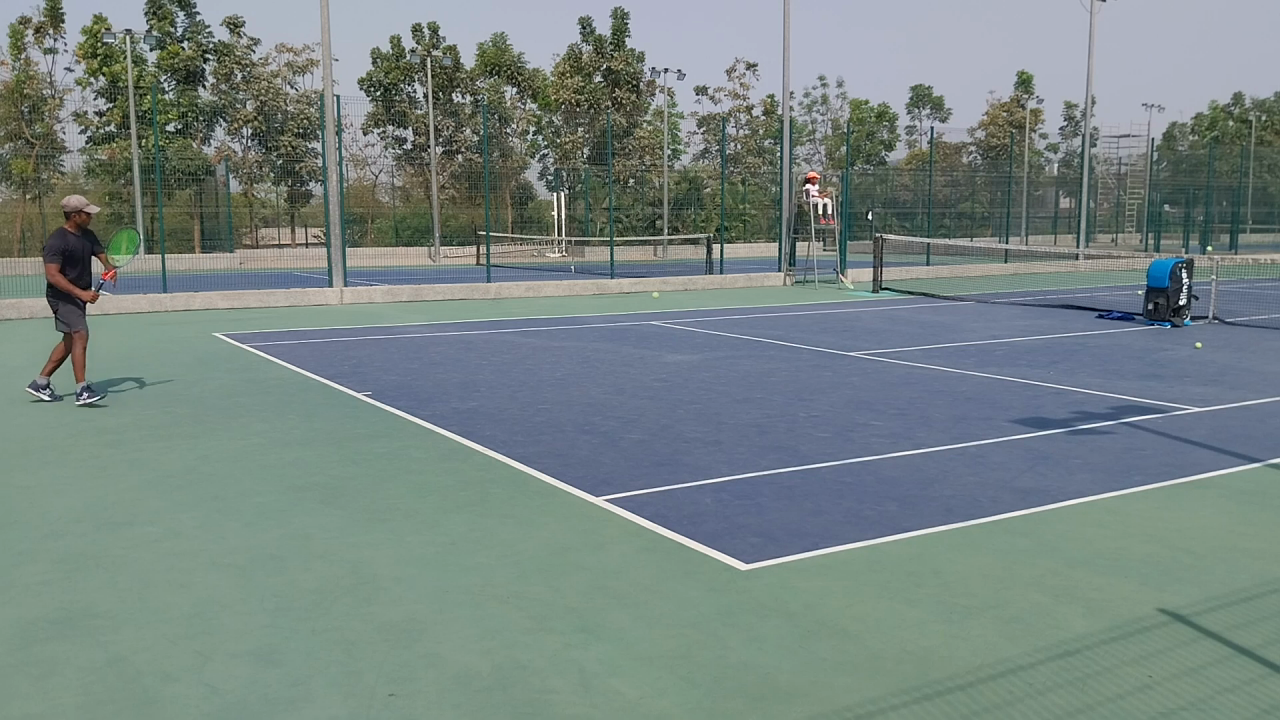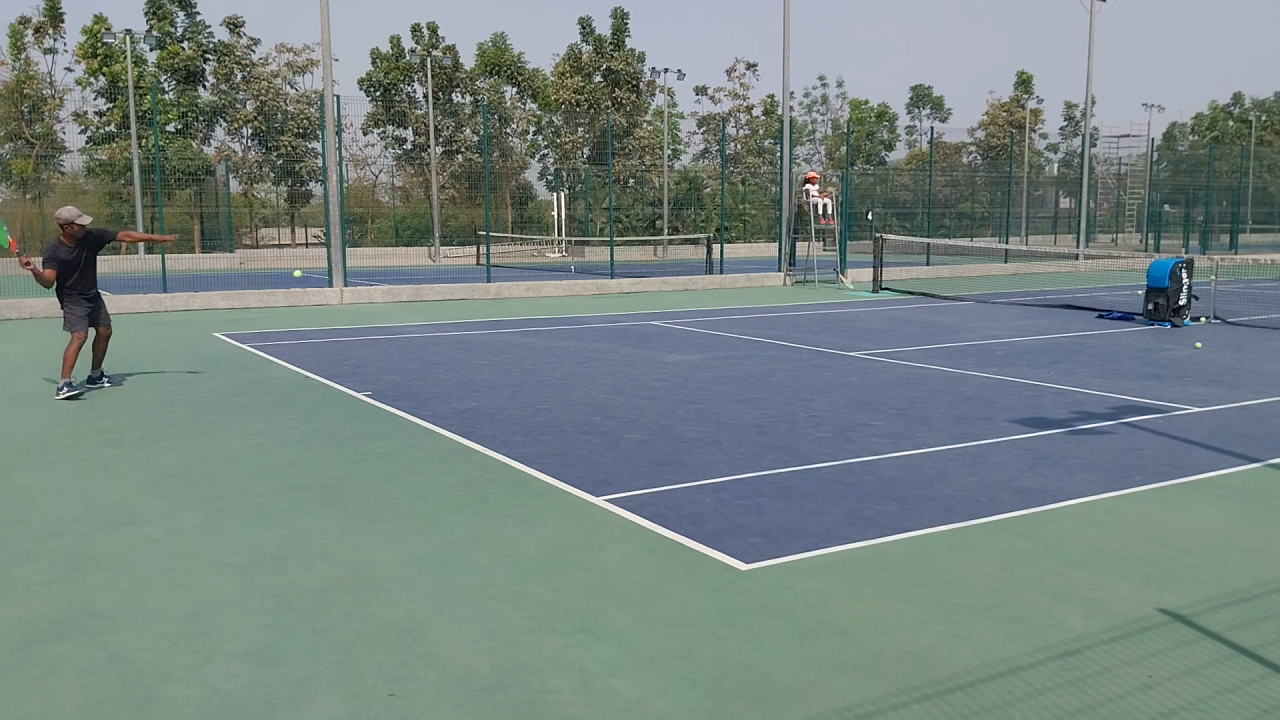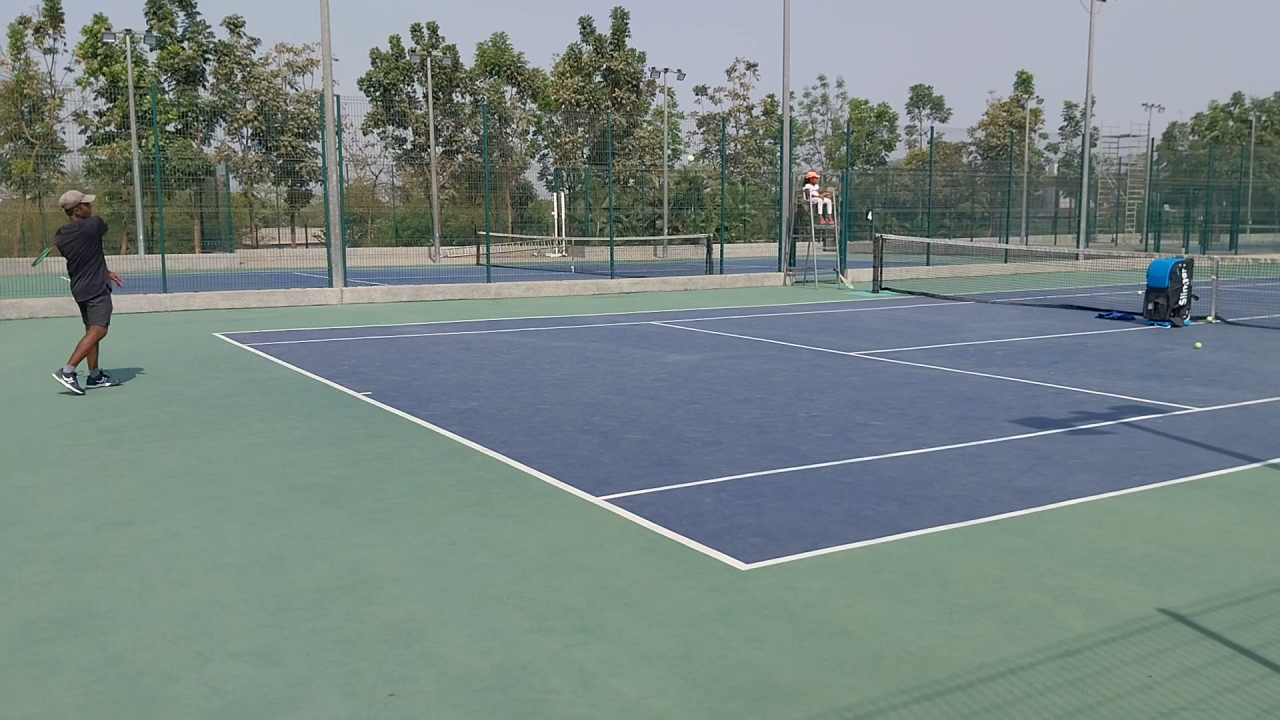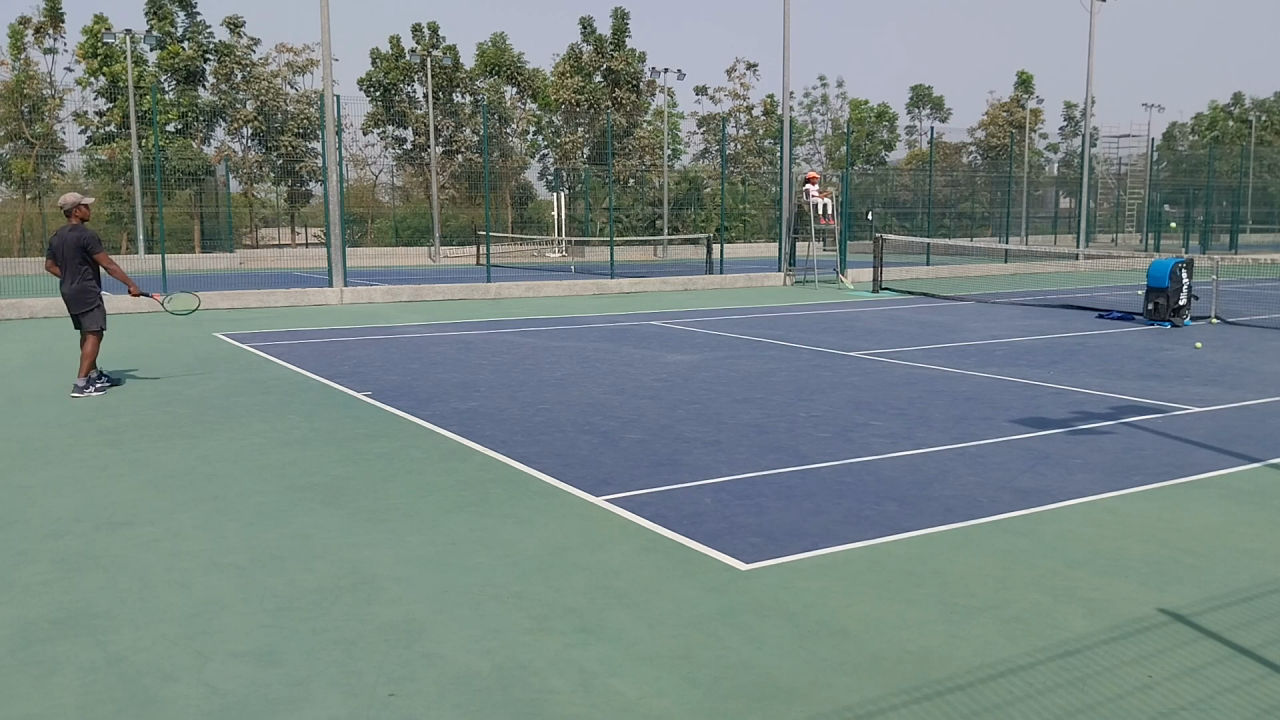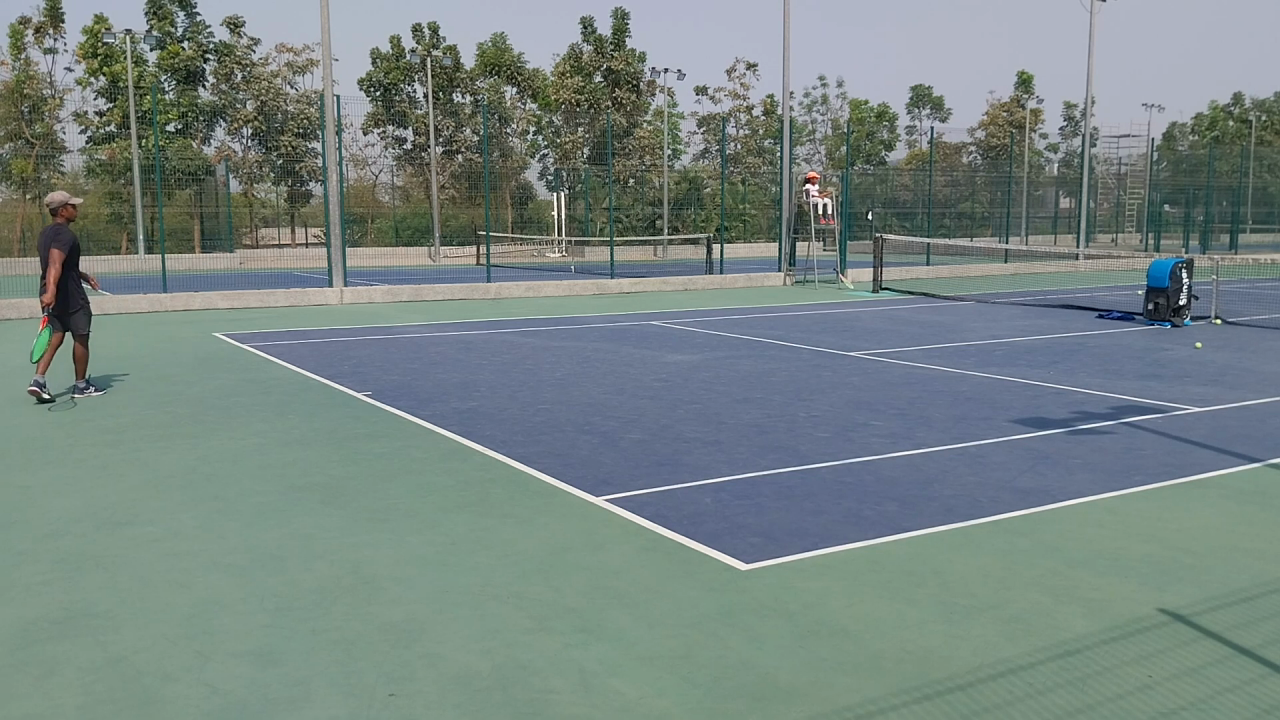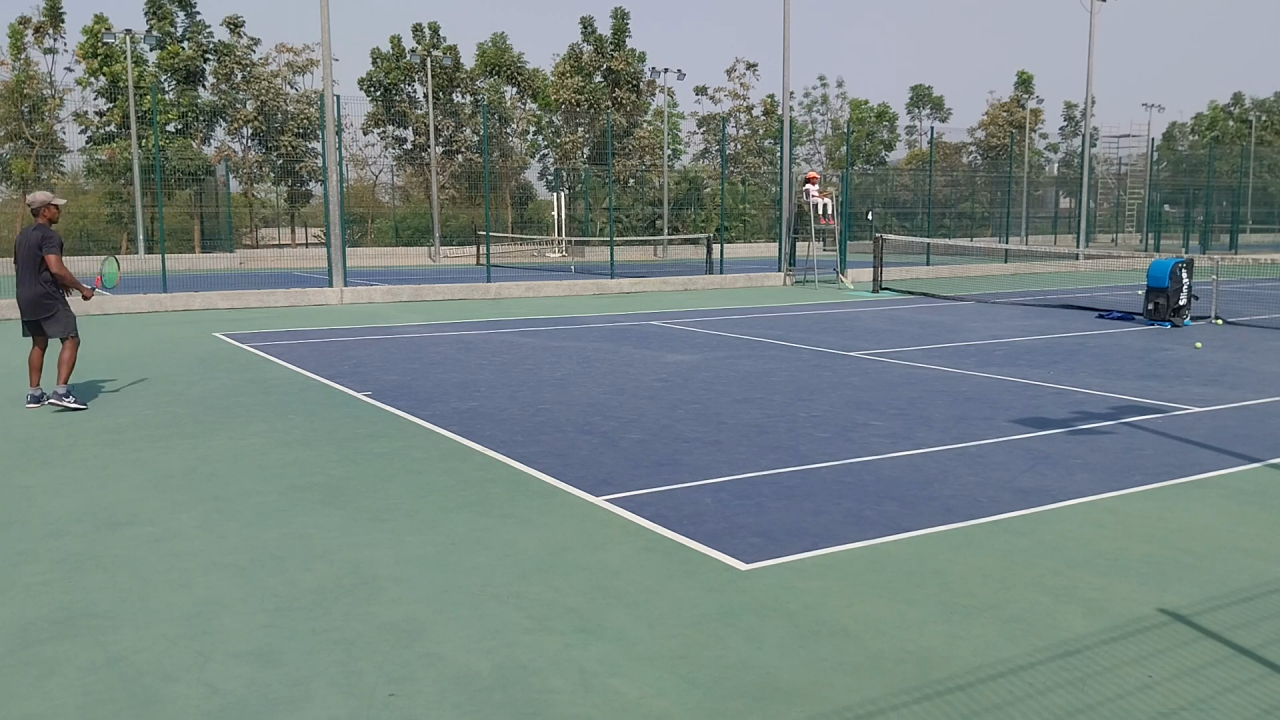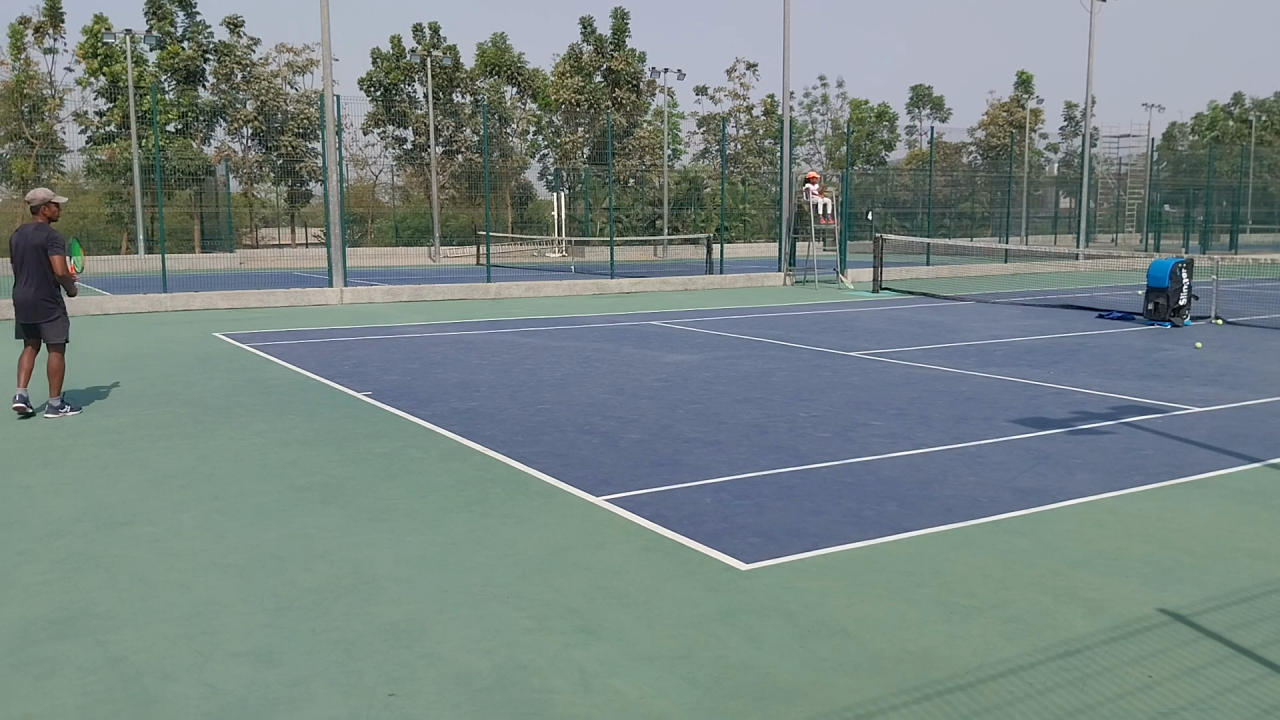
dt=0.5s
person 1, frame 1
left shoulder: (88, 235)
right shoulder: (57, 241)
left elbow: (103, 255)
right elbow: (52, 274)
left wrist: (110, 269)
right wrist: (80, 293)
left hip: (79, 297)
right hip: (63, 298)
left knee: (70, 340)
right knee: (80, 336)
left ankle: (40, 383)
right ankle: (81, 389)
person 1, frame 2
left shoulder: (92, 236)
right shoulder: (54, 251)
left elbow: (124, 235)
right elbow: (47, 282)
left wrist: (158, 238)
right wrist: (34, 270)
left hip: (92, 295)
right hip: (73, 299)
left knee: (104, 332)
right knee: (79, 336)
left ankle: (96, 376)
right ankle: (64, 384)
person 1, frame 3
left shoulder: (60, 236)
right shoulder: (94, 224)
left wrist: (106, 272)
left hip: (79, 287)
right hip: (96, 288)
left knee: (92, 330)
right knee: (98, 330)
left ankle: (94, 376)
right ankle: (67, 371)
person 1, frame 4
left shoulder: (56, 237)
right shoulder: (86, 236)
left elbow: (50, 266)
right elbow: (107, 264)
right wrist: (131, 284)
left hip: (68, 292)
right hip: (86, 293)
left knee: (87, 334)
right knee: (94, 336)
left ankle: (95, 376)
right ankle: (81, 384)
person 1, frame 5
left shoulder: (46, 232)
right shoulder: (64, 234)
right elbow: (54, 263)
left wrist: (82, 276)
right wrist: (51, 290)
left hip: (51, 295)
right hip: (69, 295)
left knee: (55, 337)
right knee: (81, 339)
left ankle: (38, 379)
right ankle: (81, 385)
person 1, frame 6
left shoulder: (23, 236)
right shoulder: (49, 236)
right elbow: (57, 269)
right wrist: (82, 288)
left hip: (26, 298)
right hip: (48, 299)
left knee: (38, 344)
right knee: (71, 340)
left ankle: (35, 394)
right ankle: (61, 392)
person 1, frame 7
left shoulder: (17, 235)
right shoulder: (51, 236)
right elbow: (60, 271)
right wrist: (71, 287)
left hip: (22, 300)
right hip: (48, 302)
left knee: (30, 347)
right knee: (56, 350)
left ankle: (21, 394)
right ankle: (55, 404)
